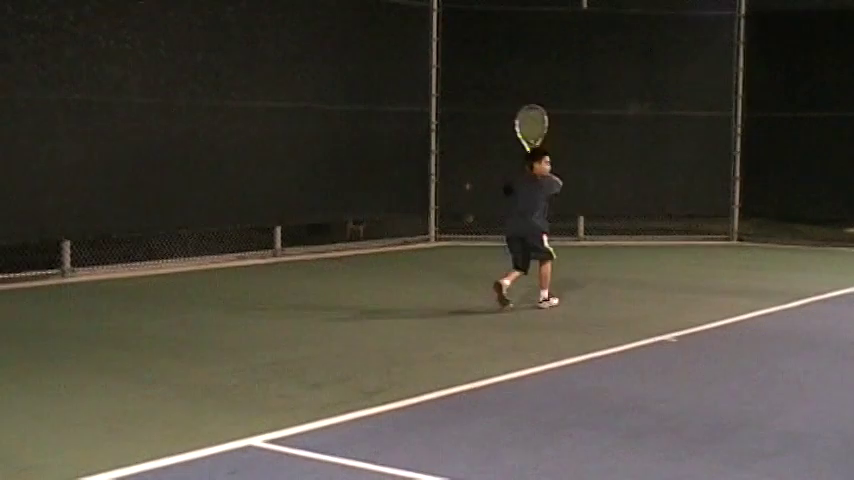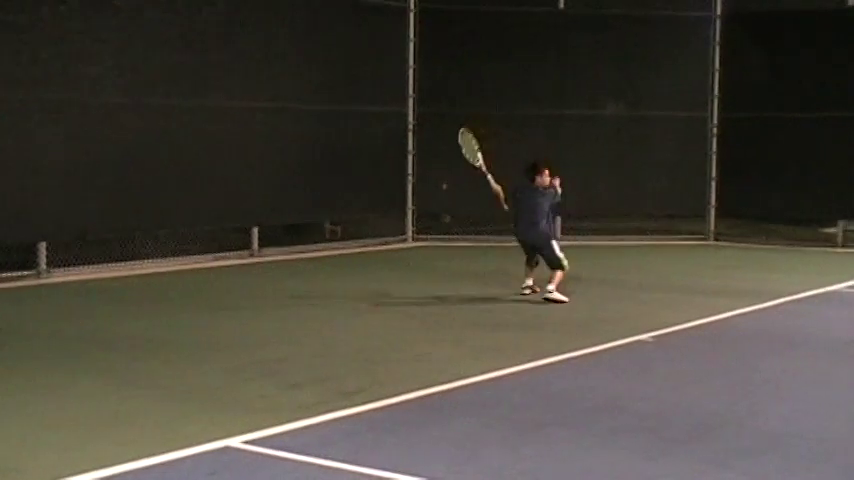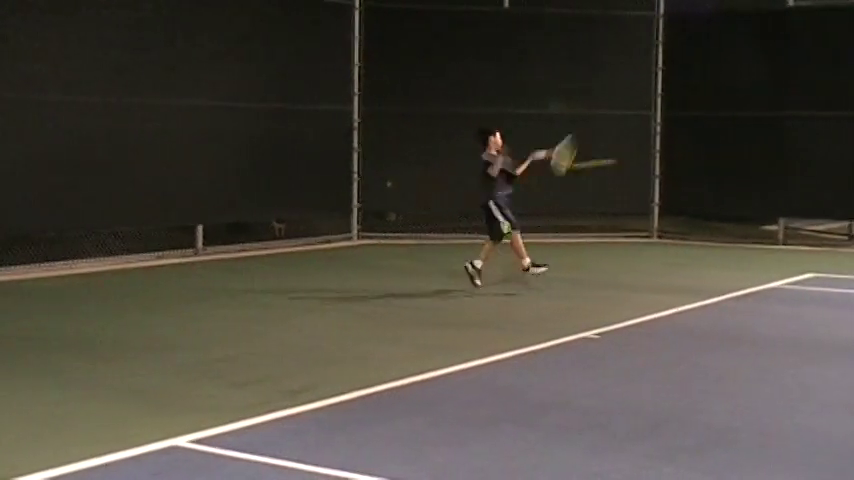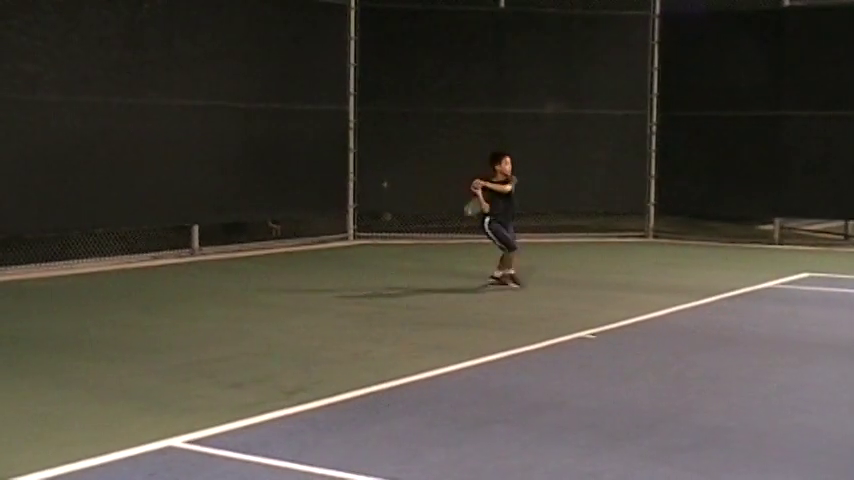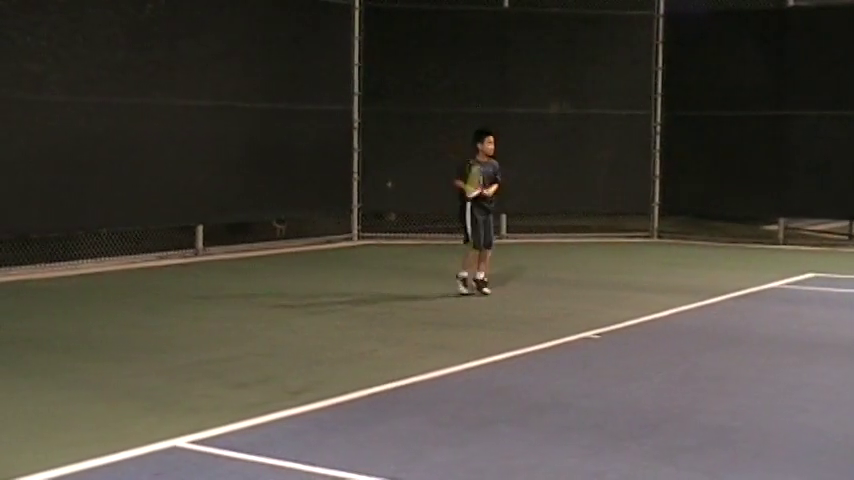
dt=0.4s
person 1, frame 1
left shoulder: (518, 181)
right shoulder: (546, 184)
left elbow: (506, 190)
right elbow: (559, 184)
right wrist: (547, 175)
left hip: (512, 230)
right hip: (534, 229)
left knee: (520, 268)
right knee: (547, 259)
left ankle: (503, 283)
right ankle: (544, 298)
person 1, frame 2
left shoulder: (519, 192)
right shoulder: (548, 193)
left elbow: (508, 208)
right elbow: (557, 195)
left wrist: (498, 192)
right wrist: (556, 185)
left hip: (524, 237)
right hip: (544, 236)
left knee: (532, 260)
right knee: (560, 267)
left ankle: (528, 285)
right ankle: (551, 290)
person 1, frame 3
left shoulder: (502, 159)
right shoulder: (487, 158)
left elbow: (514, 174)
right elbow: (492, 173)
left wrist: (531, 158)
right wrist: (499, 163)
left hip: (500, 200)
right hip: (494, 200)
left knee: (495, 237)
right knee: (513, 231)
left ankle: (475, 265)
right ankle: (527, 264)
person 1, frame 4
left shoulder: (511, 180)
right shoulder: (485, 186)
left elbow: (506, 188)
right elbow: (485, 209)
left wrist: (485, 184)
right wrist: (479, 193)
left hip: (506, 222)
right hip: (491, 222)
left knee: (509, 249)
right knee: (512, 247)
left ankle: (498, 275)
right ankle: (509, 274)
person 1, frame 5
left shoulder: (494, 165)
right shoulder: (469, 165)
right elbow: (457, 182)
left wrist: (490, 190)
right wrist: (473, 189)
left hip: (486, 208)
right hip: (472, 206)
left knee: (487, 244)
right knee: (476, 243)
left ankle: (480, 278)
right ankle: (463, 277)
